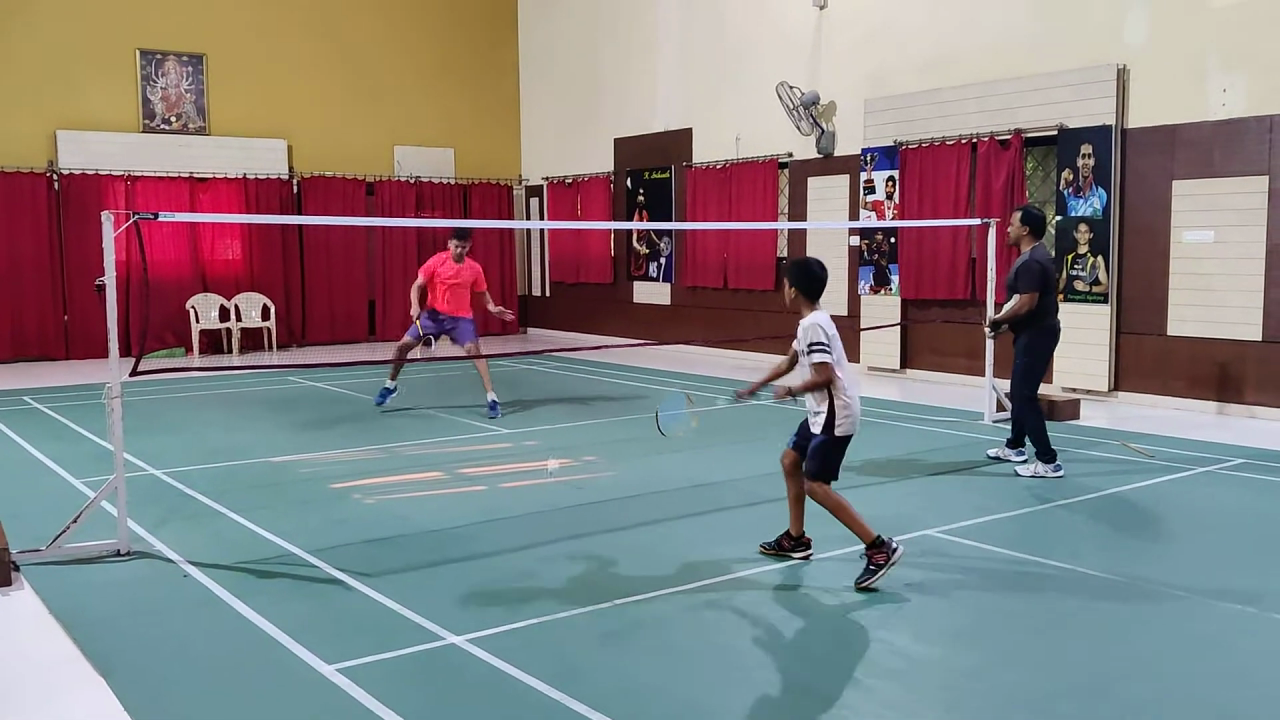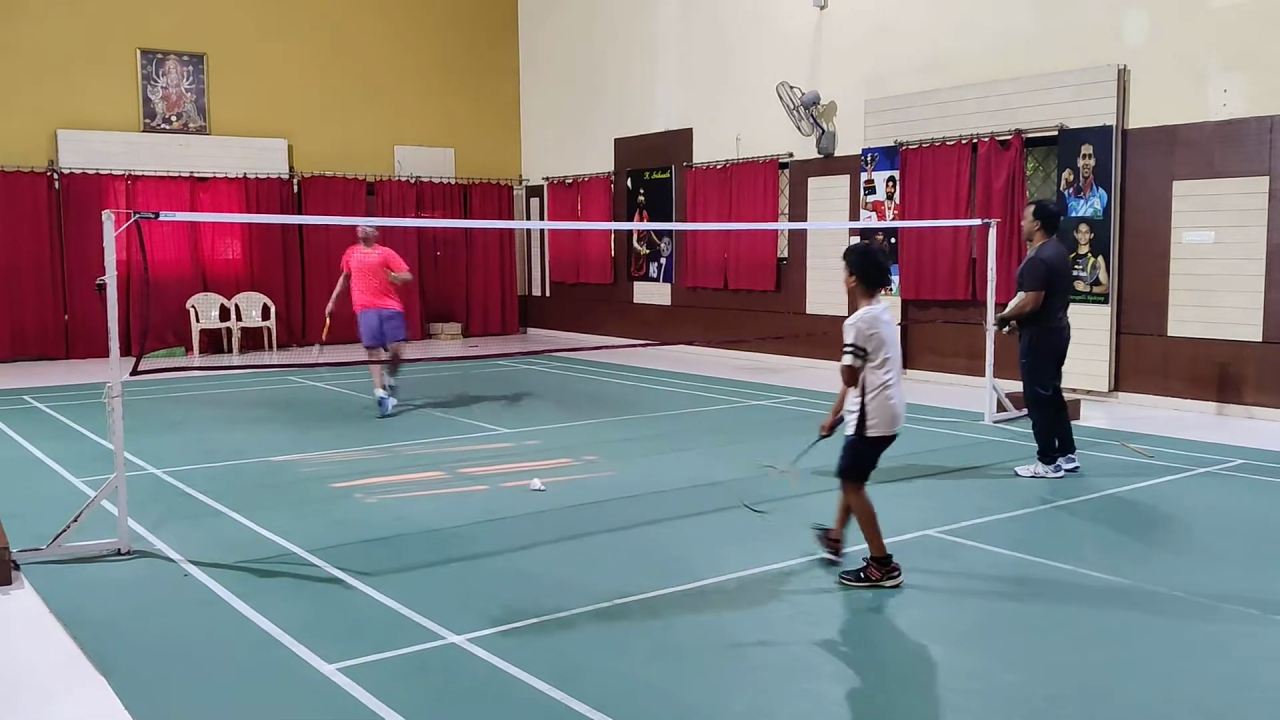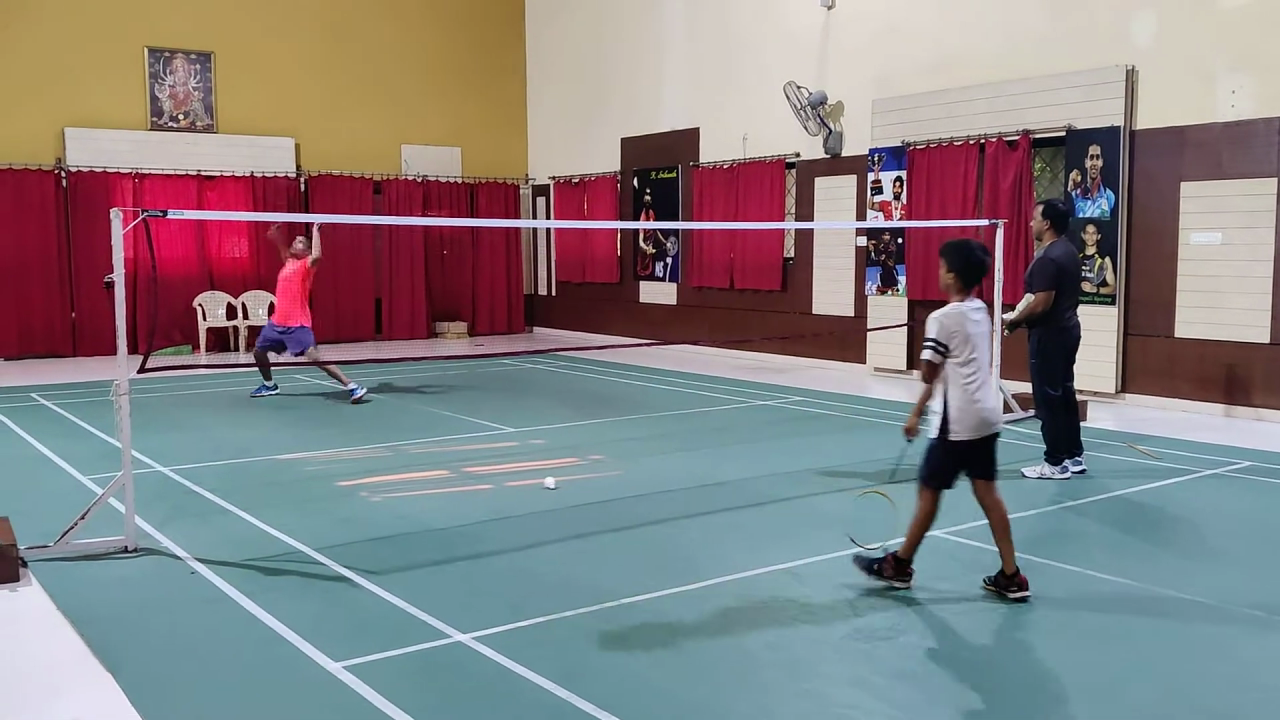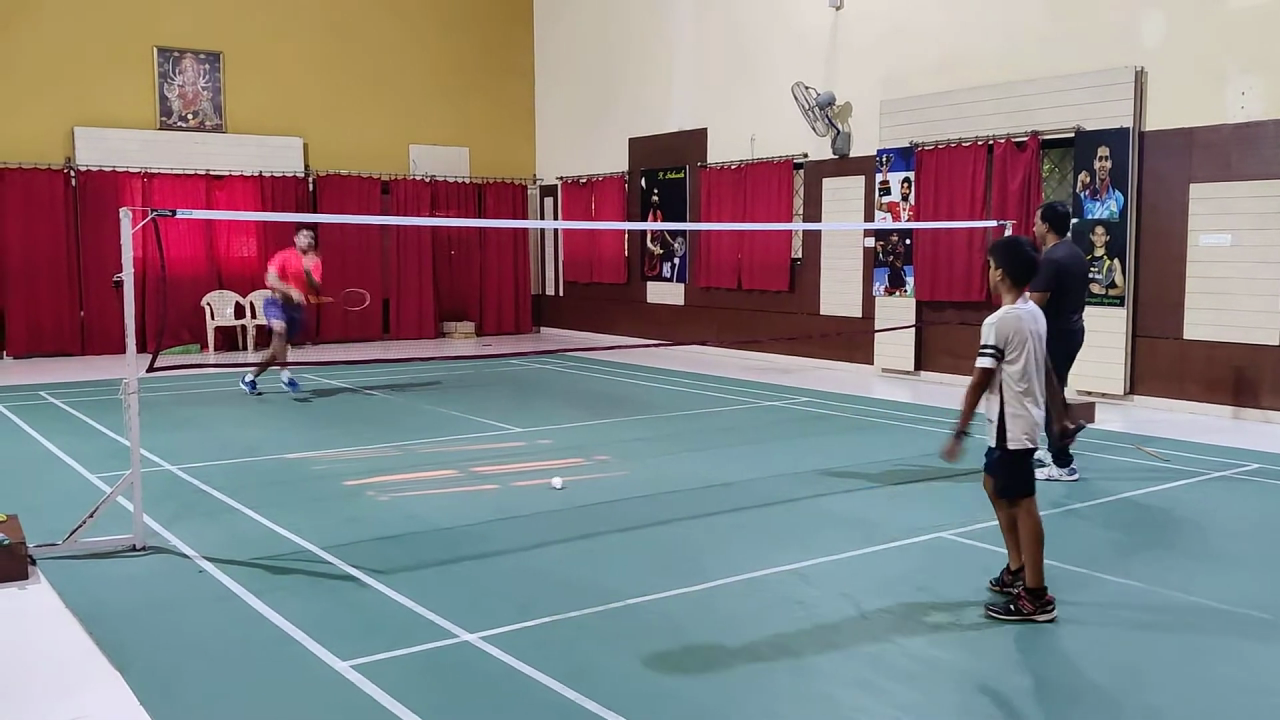
dt=0.5s
person 1, frame 1
left shoulder: (813, 325)
right shoulder: (810, 323)
left elbow: (823, 377)
right elbow: (789, 362)
left wrist: (790, 391)
right wrist: (757, 386)
left hip: (834, 416)
right hip: (822, 414)
left knee: (817, 486)
right knee: (790, 462)
left ankle: (879, 547)
right ankle: (796, 539)
person 1, frame 2
left shoulder: (858, 323)
right shoulder: (883, 312)
left elbow: (848, 377)
right wrist: (836, 413)
left hip: (871, 416)
right hip: (889, 411)
left knee: (851, 484)
right knee: (854, 478)
left ankle: (882, 566)
right ankle: (837, 536)
person 1, frame 3
left shoulder: (943, 319)
right shoulder: (981, 312)
left elbow: (929, 374)
right wrist: (920, 411)
left hip: (956, 420)
right hip: (986, 416)
left knee: (929, 489)
right knee: (987, 491)
left ankle: (899, 564)
right ankle: (1011, 576)
person 1, frame 4
left shoulder: (997, 322)
right shoulder: (1036, 314)
left elbow: (980, 383)
right elbow: (1049, 374)
left wrist: (958, 432)
right wrist: (1061, 418)
left hip: (1012, 426)
right hip: (1031, 422)
left knee: (1020, 503)
right knee: (995, 486)
left ankle: (1036, 597)
right ankle: (1017, 570)
person 2, frame 1
left shoulder: (1032, 262)
right shoulder: (1033, 256)
left elbow: (1026, 305)
left wrist: (997, 320)
right wrist: (1005, 324)
left hip: (1035, 336)
right hip: (1034, 334)
left knee: (1025, 396)
right knee: (1020, 393)
left ankle: (1048, 461)
right ankle: (1015, 446)
person 2, frame 2
left shoulder: (1038, 259)
right shoulder: (1058, 252)
left elbow: (1031, 302)
left wrist: (1004, 316)
right wrist: (1016, 318)
left hip: (1040, 335)
right hip: (1057, 330)
left knee: (1038, 398)
right knee: (1052, 394)
left ankle: (1048, 462)
right ankle: (1066, 454)
person 2, frame 3
left shoulder: (1048, 259)
right shoulder: (1068, 252)
left elbow: (1041, 304)
left wrist: (1014, 320)
right wrist: (1020, 315)
left hip: (1049, 336)
right hip: (1066, 330)
left knee: (1047, 400)
right knee: (1064, 395)
left ankle: (1055, 463)
right ankle: (1073, 456)
person 2, frame 4
left shoulder: (1049, 260)
right shoulder: (1077, 254)
left elbow: (1036, 303)
left hip: (1053, 336)
right hip: (1072, 331)
left ankle: (1063, 465)
right ankle: (1054, 449)
person 3, frame 1
left shoulder: (475, 269)
right shoulder: (435, 262)
left elbow: (483, 293)
right elbow: (417, 286)
left wrist: (493, 309)
right wrist: (415, 306)
left hip: (461, 317)
right hip: (434, 314)
left knee: (473, 350)
right knee: (404, 345)
left ankle: (492, 398)
right ankle: (391, 386)
person 3, frame 2
left shoulder: (387, 253)
right shoulder: (350, 254)
left elbow: (407, 276)
right elbow: (344, 277)
left wrist: (399, 277)
right wrist: (332, 301)
left hip: (390, 308)
right hip: (366, 309)
left knee: (396, 351)
right knee: (373, 350)
left ankle: (390, 381)
right ankle: (381, 394)
person 3, frame 3
left shoulder: (305, 264)
right shoulder: (289, 263)
left elbow: (317, 255)
left wrist: (315, 229)
right wrist: (278, 238)
left hip: (298, 324)
right hip: (277, 322)
left knee: (314, 357)
right knee: (259, 352)
left ankle: (352, 387)
right ankle: (269, 385)
person 3, frame 4
left shoulder: (315, 262)
right shoulder: (283, 256)
left elbow: (316, 286)
right elbow: (270, 280)
left wrist: (309, 270)
right wrist: (292, 290)
left hip: (295, 308)
right hip: (277, 302)
left knee: (278, 348)
right knee: (280, 329)
left ankle: (250, 378)
right ankle: (286, 375)
